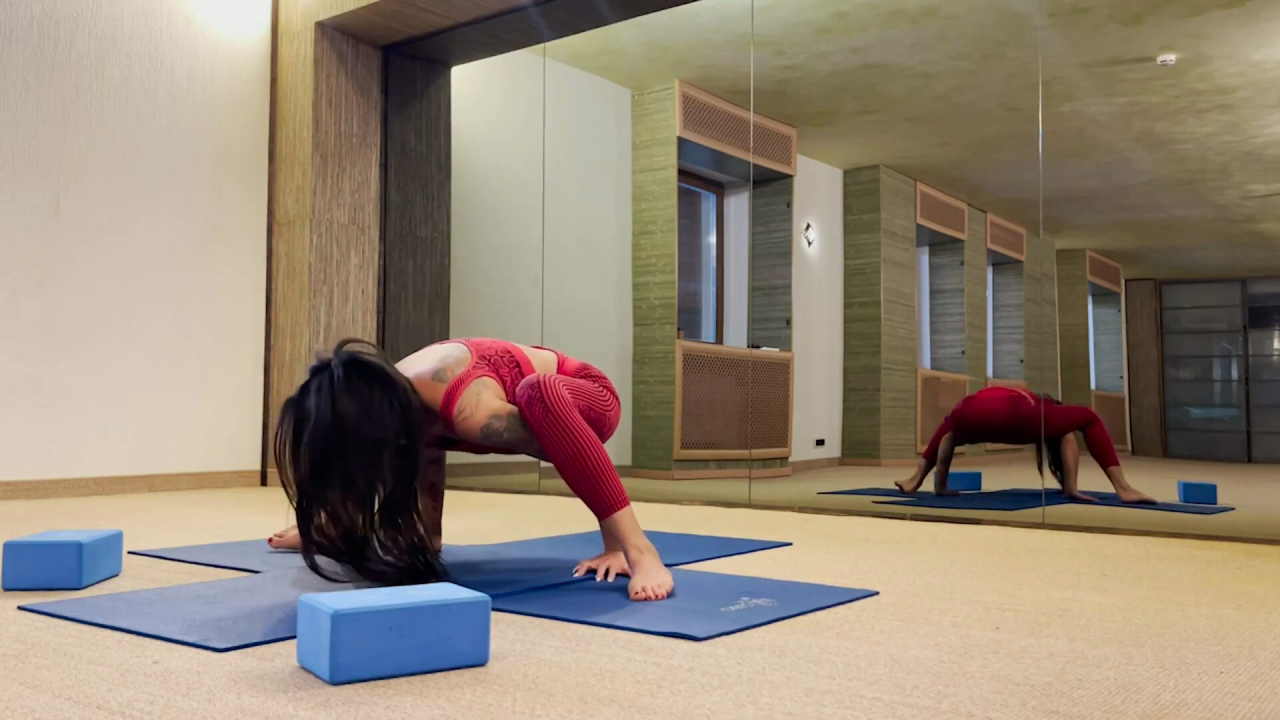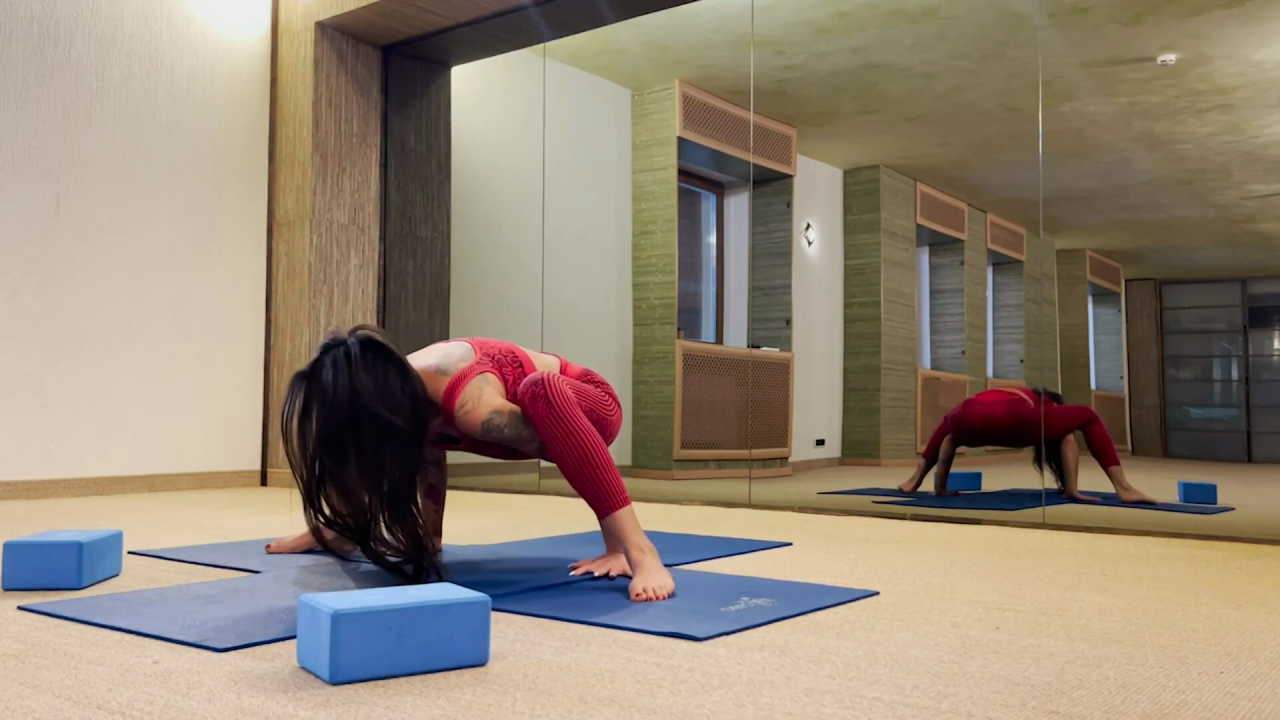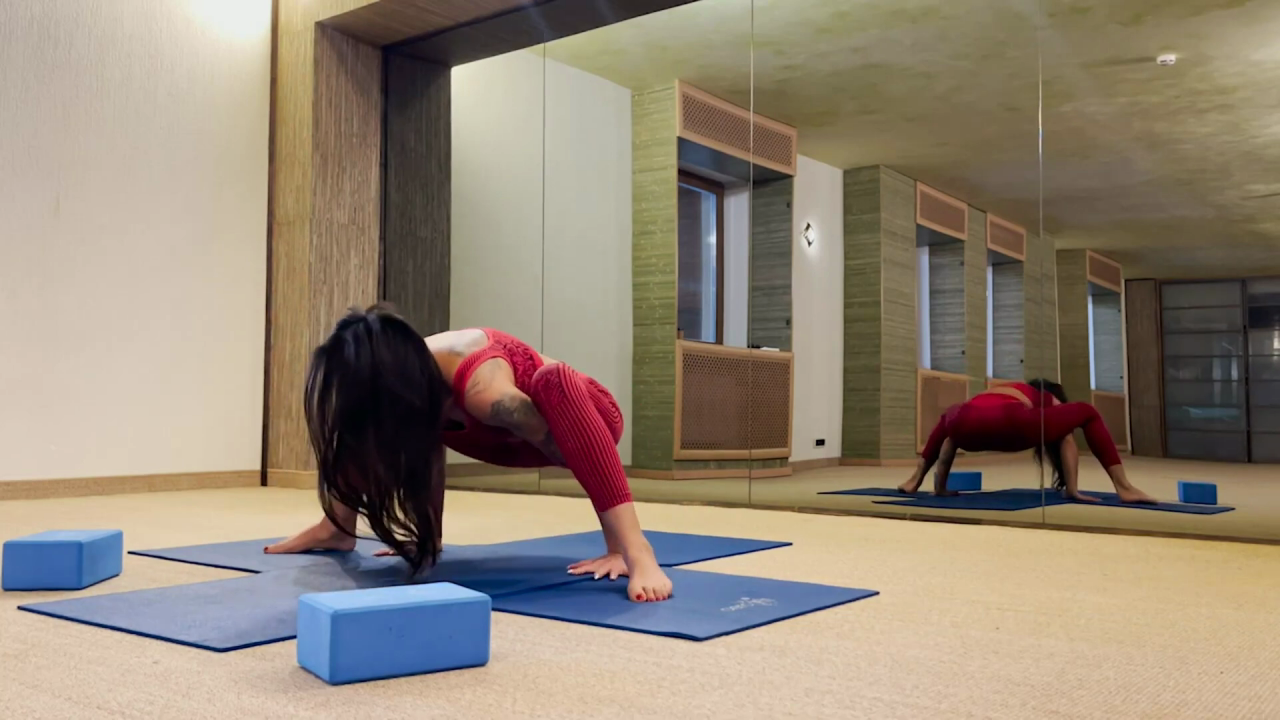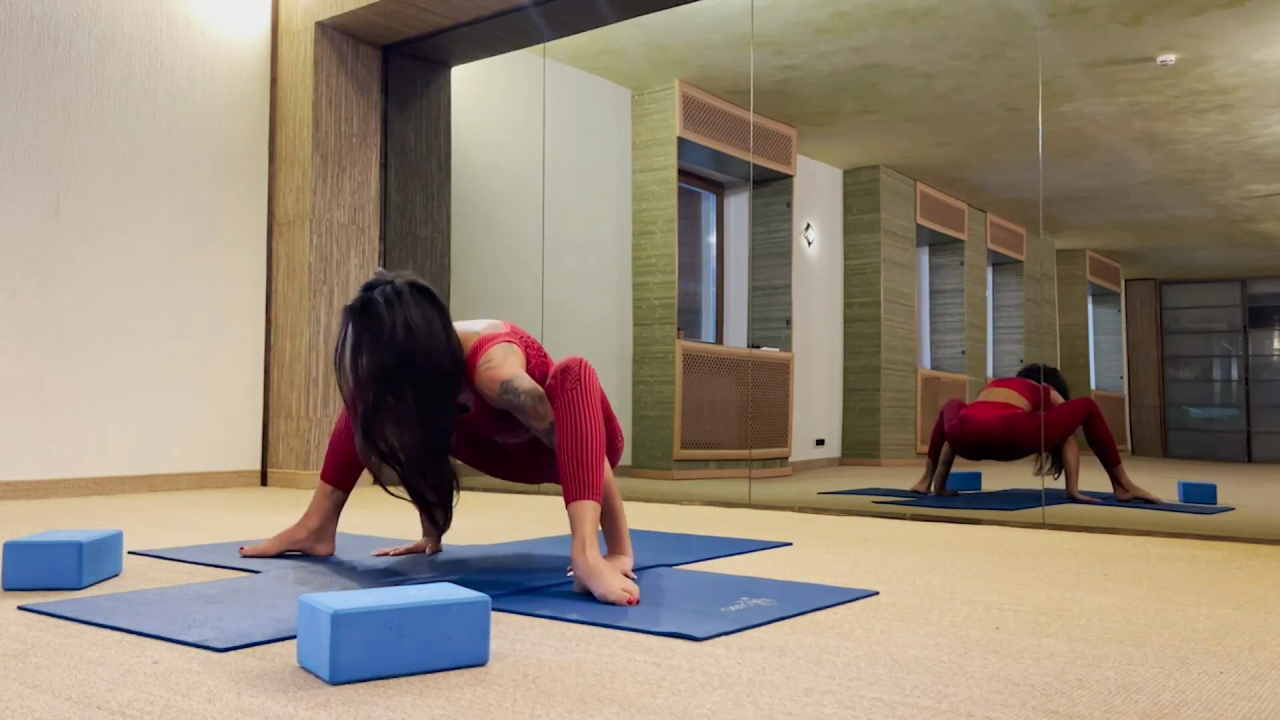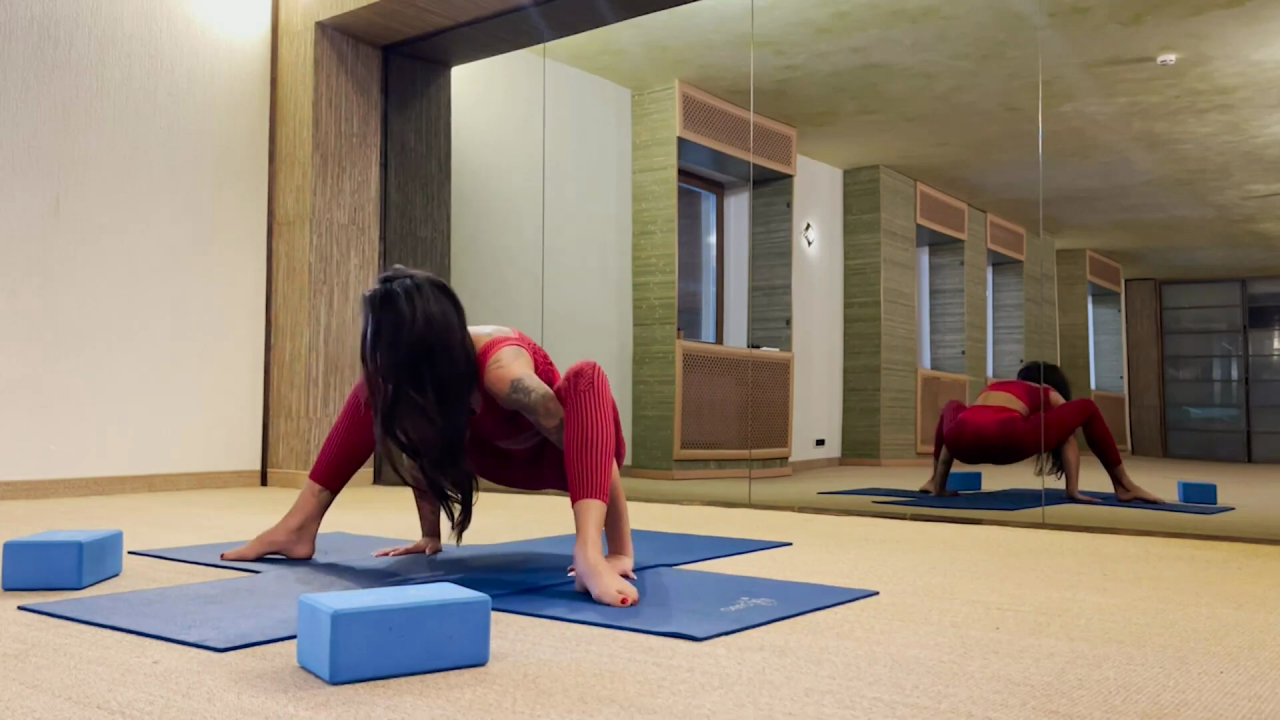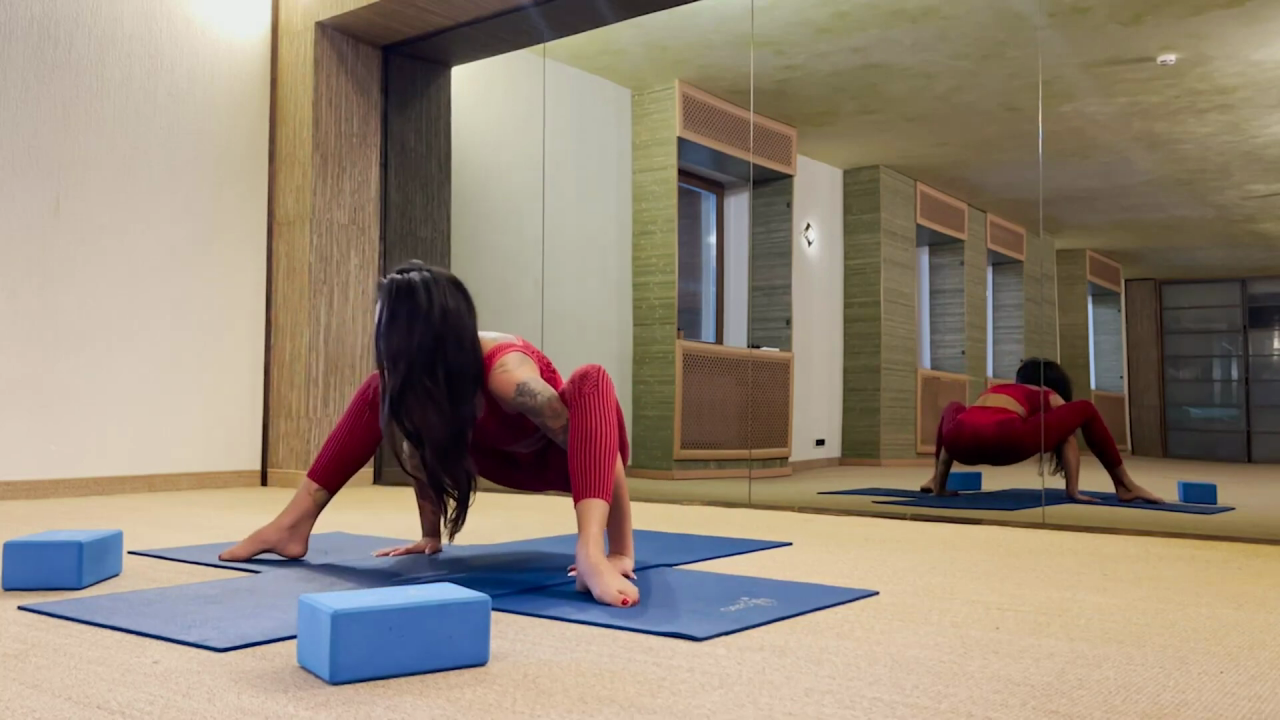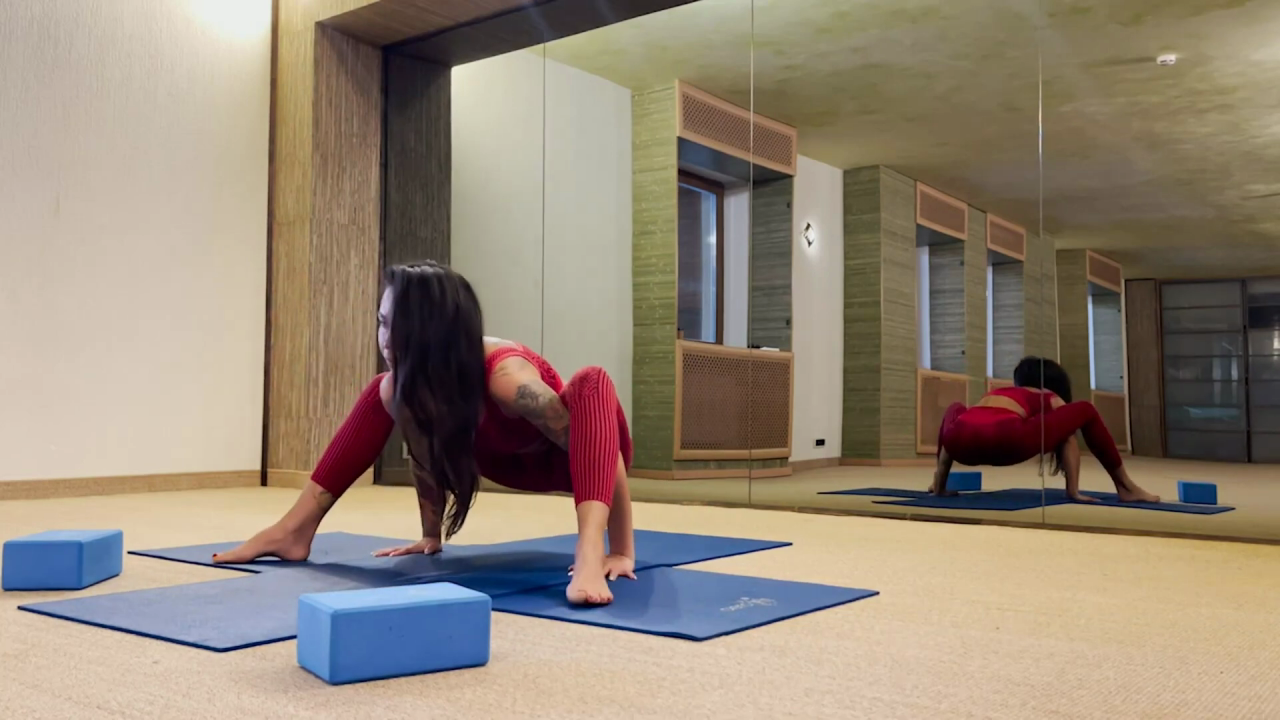
dt=0.3s
person 1, frame 1
left shoulder: (469, 410)
right shoulder: (390, 399)
right elbow: (429, 452)
left wrist: (622, 546)
right wrist: (429, 533)
left hip: (585, 399)
right hip: (533, 415)
left knee: (538, 394)
left ankle: (639, 549)
person 1, frame 2
left shoulder: (470, 405)
right shoulder: (398, 391)
left elbow: (571, 452)
right elbow: (430, 453)
left wrist: (626, 549)
right wrist: (430, 535)
left hip: (585, 406)
right hip: (527, 419)
left knee: (542, 391)
left ankle: (640, 551)
right ankle: (338, 532)
person 1, frame 3
left shoulder: (482, 387)
right shoulder: (408, 382)
left elbow: (581, 454)
right elbow: (425, 454)
left wrist: (628, 550)
right wrist: (429, 537)
left hip: (580, 422)
left knee: (554, 382)
left ankle: (636, 554)
right ankle: (337, 528)
person 1, frame 4
left shoulder: (494, 369)
right shoulder: (415, 369)
left elbow: (591, 456)
right elbow: (424, 449)
left wrist: (620, 553)
right wrist: (431, 535)
left hip: (576, 440)
right hip: (511, 450)
left knee: (574, 374)
right knee: (370, 395)
left ankle: (588, 555)
right ankle: (318, 528)
person 1, frame 5
left shoulder: (503, 370)
right shoulder: (405, 377)
left elbow: (599, 454)
right elbow: (417, 449)
left wrist: (620, 553)
right wrist: (430, 536)
left hip: (563, 456)
right hip: (505, 455)
left knee: (585, 379)
right knee: (374, 393)
left ankle: (589, 554)
right ankle: (300, 529)
person 1, frame 6
left shoulder: (506, 374)
right shoulder: (407, 380)
left elbow: (600, 452)
right elbow: (419, 451)
left wrist: (621, 553)
right wrist: (430, 535)
left hip: (566, 460)
right hip: (512, 460)
left knee: (590, 383)
right knee: (379, 392)
left ankle: (591, 553)
right ankle: (294, 526)
person 1, frame 7
left shoulder: (507, 378)
right shoulder: (399, 385)
left elbow: (606, 453)
right elbow: (424, 455)
left wrist: (620, 553)
right wrist: (431, 535)
left hip: (566, 460)
right hip: (512, 460)
left knee: (592, 385)
right knee: (381, 394)
left ankle: (589, 555)
right ankle: (296, 530)
person 2, frame 1
right shoulder: (1044, 410)
left elbow: (947, 438)
right elbow: (1067, 437)
left wrist: (940, 486)
right wrist: (1071, 488)
left hip: (969, 416)
right hip: (1012, 416)
left knee: (951, 423)
right knee: (1088, 418)
left ankle: (914, 481)
right ankle: (1122, 488)
person 2, frame 2
right shoulder: (1049, 407)
left elbow: (949, 439)
right elbow: (1067, 438)
left wrist: (940, 486)
right wrist: (1072, 488)
left hip: (970, 419)
right hip: (1012, 419)
left knee: (950, 422)
right knee: (1088, 418)
left ankle: (914, 481)
right ankle: (1123, 488)
person 2, frame 3
left shoulder: (996, 388)
right shoulder: (1051, 401)
left elbow: (949, 437)
right elbow: (1067, 438)
left wrist: (940, 486)
right wrist: (1072, 489)
left hip: (968, 424)
right hip: (1010, 423)
left knee: (954, 415)
right knee: (1086, 413)
left ankle: (916, 481)
right ankle: (1123, 488)
person 2, frame 4
left shoulder: (993, 386)
right shoulder: (1051, 394)
right elbow: (1068, 438)
left wrist: (939, 486)
right wrist: (1073, 489)
left hip: (967, 435)
right hip: (1009, 434)
left knee: (952, 407)
right knee: (1087, 408)
left ankle: (926, 480)
right ankle: (1122, 486)
person 2, frame 5
left shoulder: (993, 388)
right shoulder: (1051, 395)
right elbow: (1068, 437)
left wrist: (939, 485)
right wrist: (1073, 490)
left hip: (963, 439)
right hip: (1007, 438)
left knee: (952, 408)
right knee: (1087, 408)
left ankle: (934, 481)
right ankle: (1123, 487)
person 2, frame 6
left shoulder: (994, 390)
right shoulder: (1051, 397)
right elbow: (1068, 439)
left wrist: (939, 486)
right wrist: (1073, 490)
left hip: (962, 440)
right hip: (1005, 439)
left knee: (953, 409)
right knee: (1085, 410)
left ankle: (935, 482)
right ankle: (1124, 487)
person 2, frame 7
left shoulder: (996, 393)
right shoulder: (1052, 399)
right elbow: (1069, 438)
left wrist: (939, 485)
right wrist: (1073, 490)
left hip: (962, 441)
right hip: (1006, 440)
left knee: (955, 410)
right knee: (1085, 411)
left ankle: (940, 484)
right ankle: (1125, 488)
